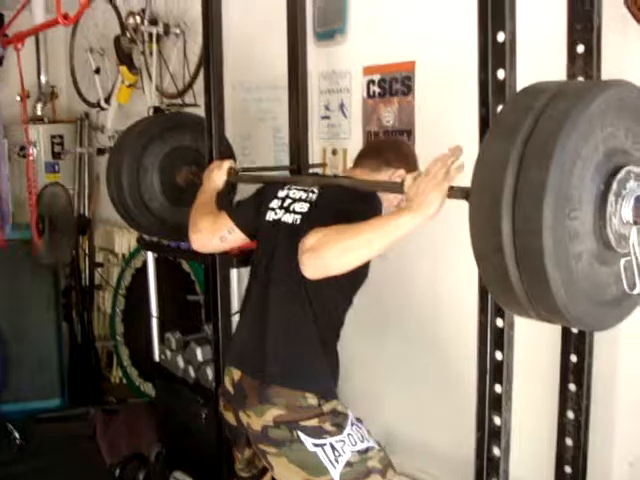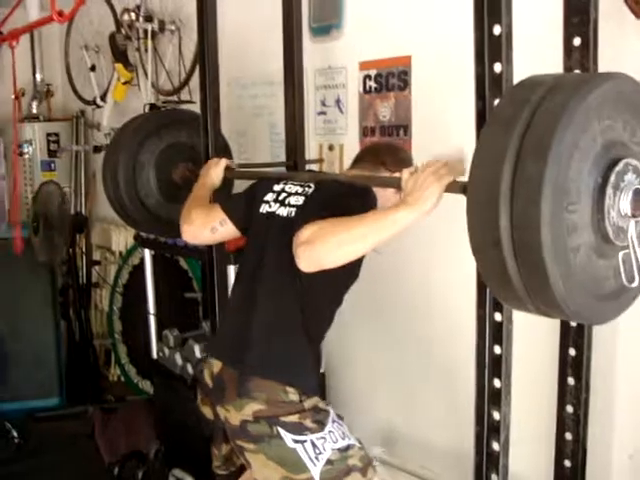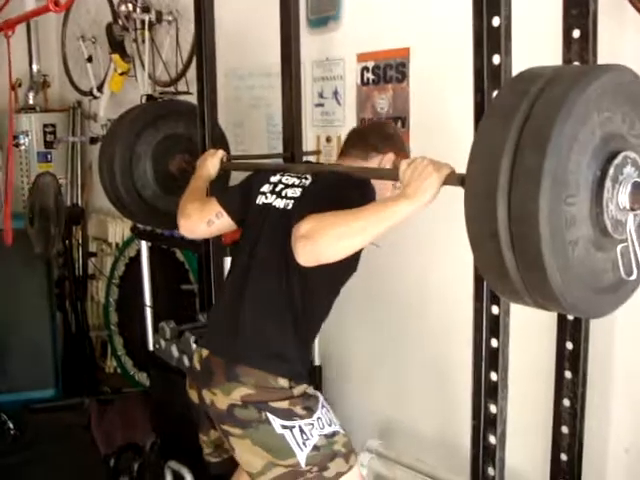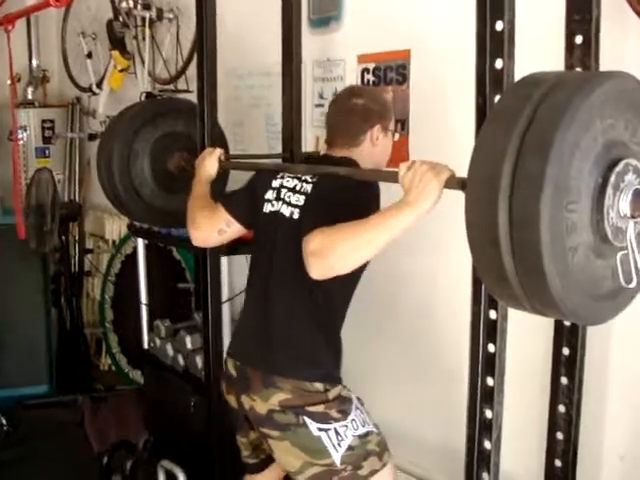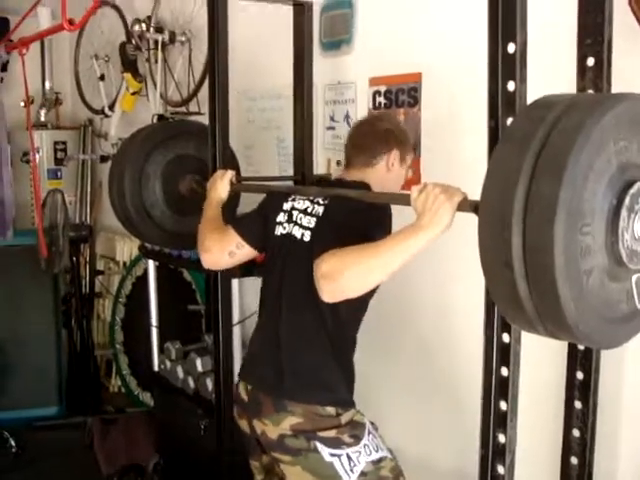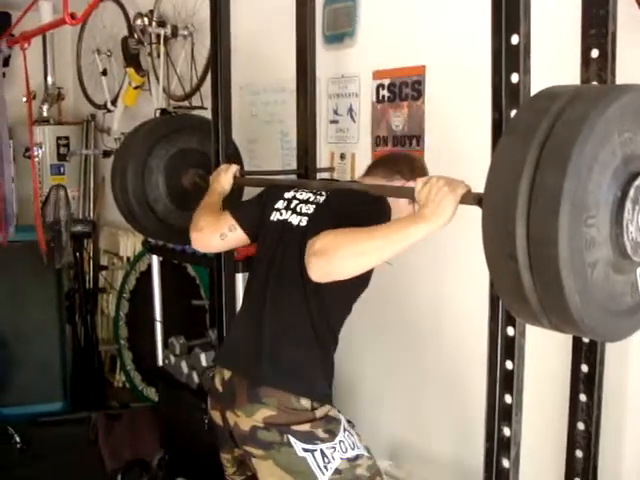
dt=0.3s
person 1, frame 1
left shoulder: (284, 191)
right shoulder: (360, 201)
left elbow: (203, 236)
right elbow: (316, 255)
left wrist: (210, 187)
right wrist: (414, 211)
left hip: (239, 382)
right hip: (291, 399)
person 1, frame 2
left shoulder: (277, 187)
right shoulder: (356, 198)
left elbow: (194, 227)
right elbow: (311, 249)
left wrist: (207, 181)
right wrist: (410, 207)
left hip: (221, 375)
right hip: (273, 393)
person 1, frame 3
left shoulder: (277, 178)
right shoulder: (352, 188)
left elbow: (192, 222)
right elbow: (310, 242)
left wrist: (203, 175)
right wrist: (408, 199)
left hip: (212, 366)
right hip: (264, 383)
person 1, frame 4
left shoulder: (277, 178)
right shoulder: (354, 187)
left elbow: (203, 231)
right elbow: (321, 257)
left wrist: (203, 176)
right wrist: (412, 205)
left hip: (243, 369)
right hip: (296, 385)
person 1, frame 5
left shoulder: (291, 201)
right shoulder: (367, 211)
left elbow: (213, 253)
right elbow: (332, 281)
left wrist: (215, 197)
right wrist: (426, 226)
left hip: (253, 395)
right hip: (308, 409)
person 1, frame 6
left shoulder: (289, 194)
right shoulder: (369, 207)
left elbow: (204, 235)
right elbow: (324, 259)
left wrist: (217, 189)
right wrist: (425, 220)
left hip: (229, 383)
right hip: (286, 404)
